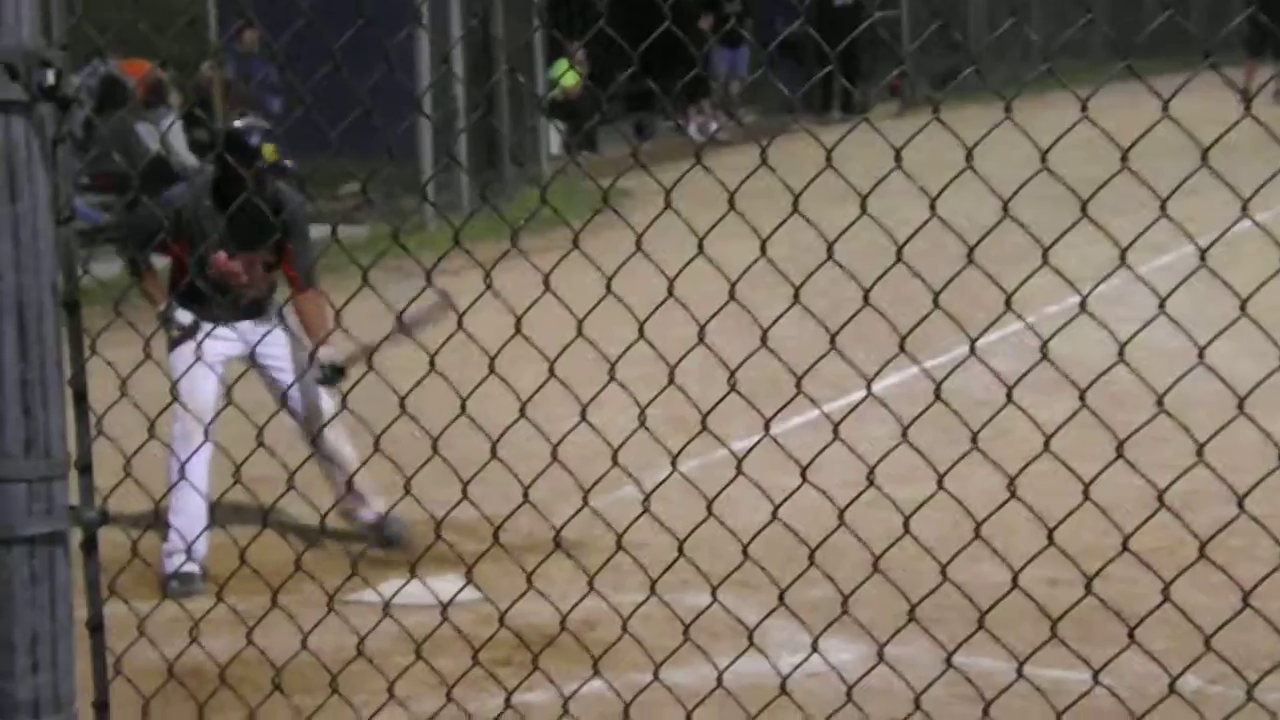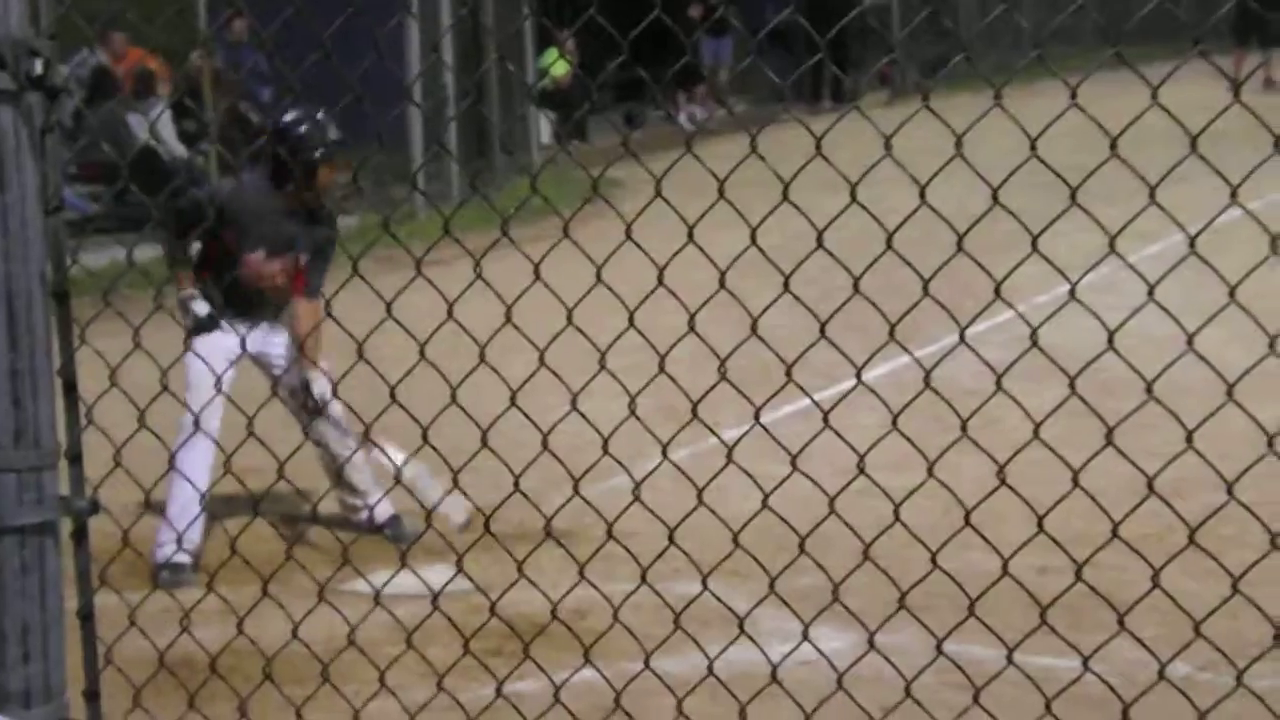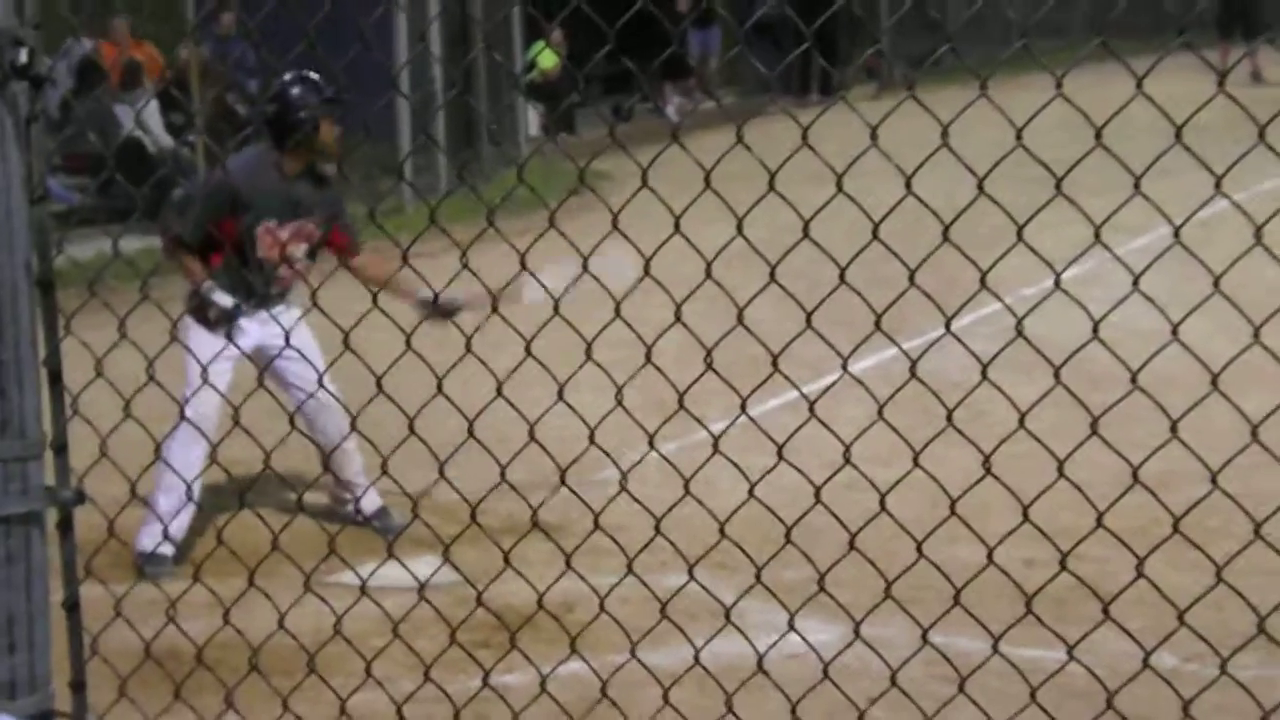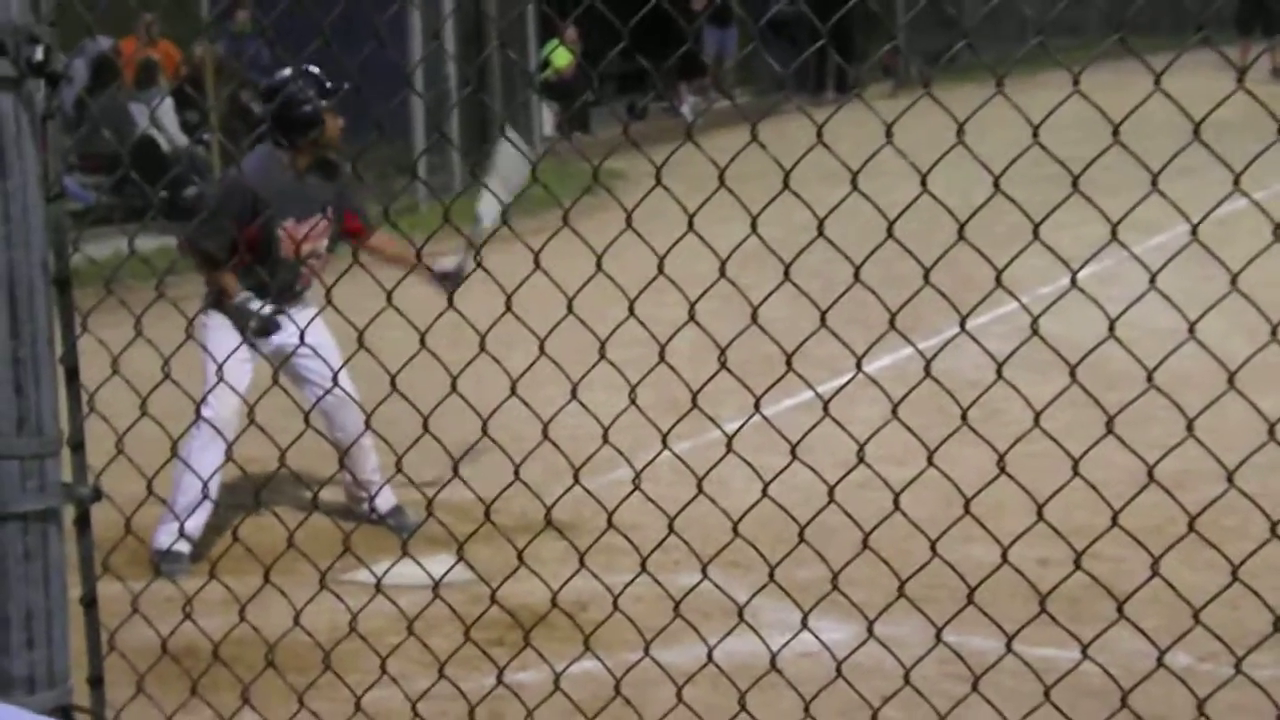
dt=0.3s
person 1, frame 1
left shoulder: (284, 206)
right shoulder: (187, 204)
left elbow: (304, 286)
right elbow: (132, 244)
left wrist: (324, 348)
right wrist: (166, 306)
left hip: (264, 321)
right hip: (203, 326)
left knee: (320, 409)
right knee: (193, 429)
left ankle: (362, 510)
right ankle: (182, 558)
person 1, frame 2
left shoulder: (320, 222)
right shoulder: (235, 198)
left elbow: (305, 302)
right elbow: (176, 230)
left wrist: (312, 375)
right wrist: (189, 295)
left hip: (277, 324)
right hip: (219, 321)
left knee: (326, 413)
right knee: (202, 422)
left ankle: (369, 507)
right ankle: (175, 548)
person 1, frame 3
left shoulder: (320, 186)
right shoulder: (240, 176)
left elbow: (355, 256)
right elbow: (176, 235)
left wrist: (424, 299)
right wrist: (207, 290)
left hip: (279, 313)
right hip: (221, 315)
left knee: (326, 406)
right knee: (201, 416)
left ankle: (358, 498)
right ankle: (158, 538)
person 1, frame 4
left shoulder: (329, 176)
right shoulder: (249, 179)
left elbow: (364, 234)
right elbow: (203, 250)
left wrist: (430, 267)
right wrist: (244, 304)
left hip: (296, 309)
right hip: (237, 313)
left knee: (343, 403)
right knee: (218, 416)
left ankle: (374, 497)
right ankle: (175, 535)
